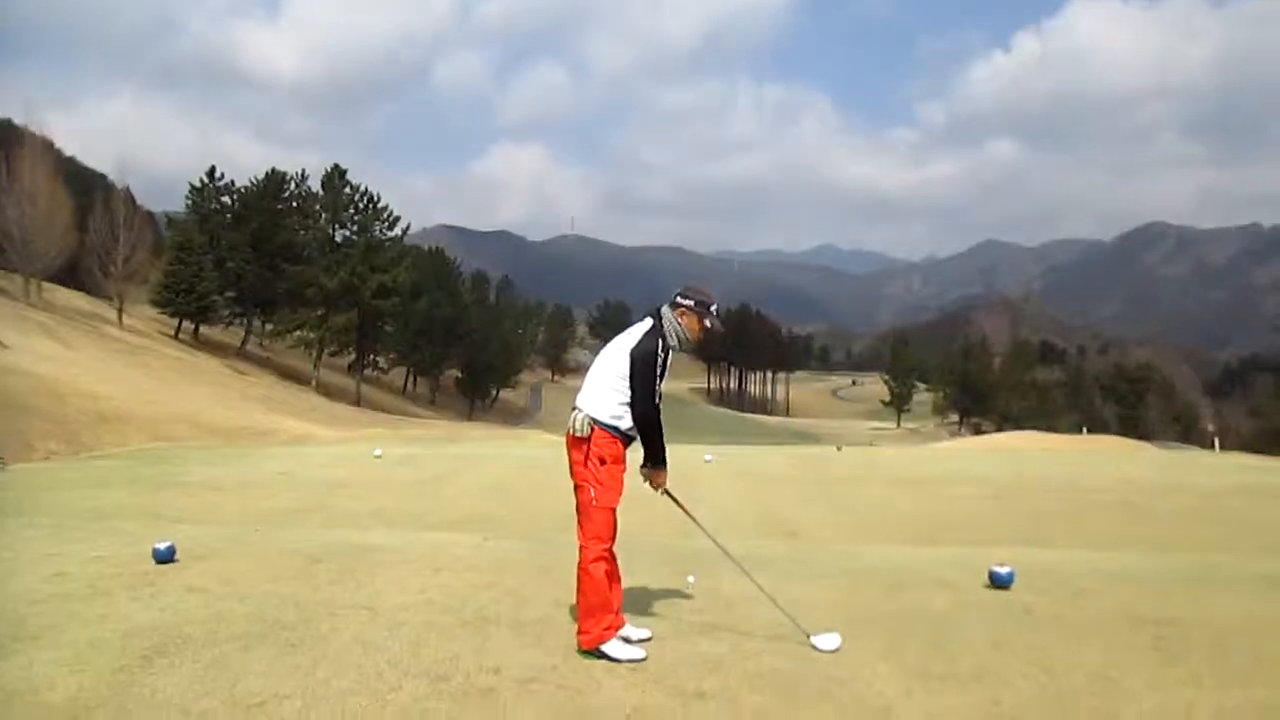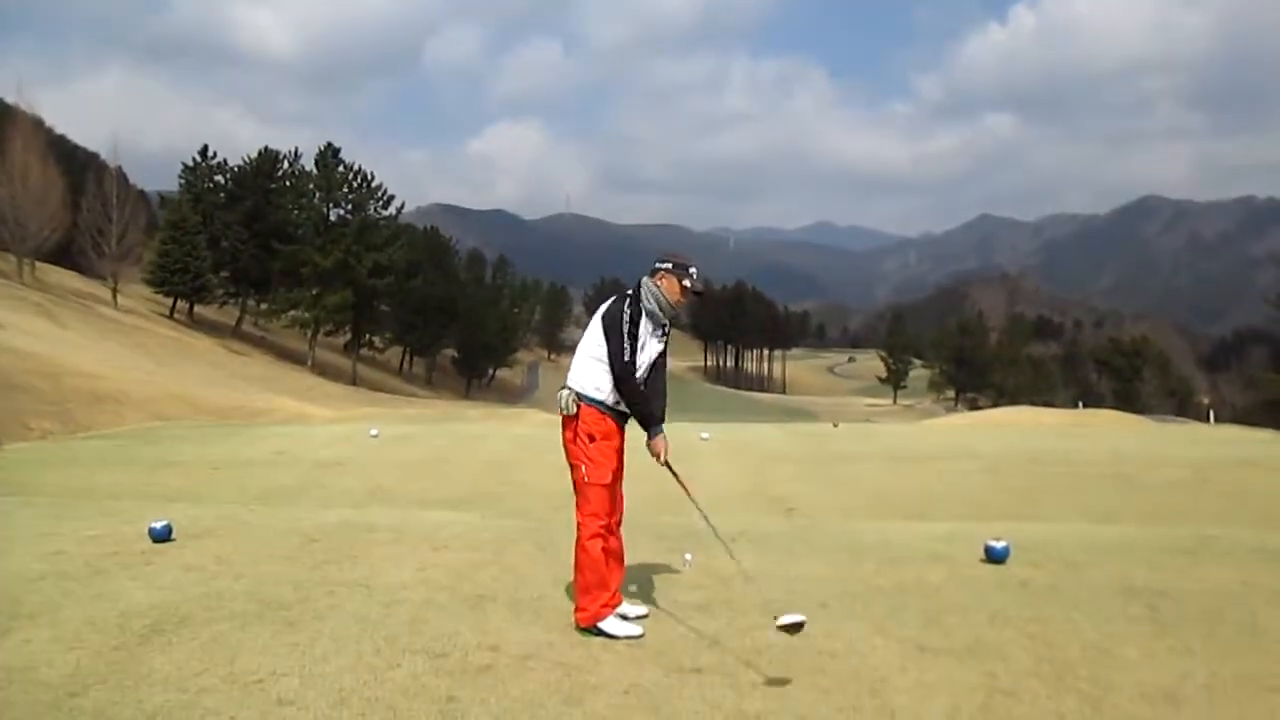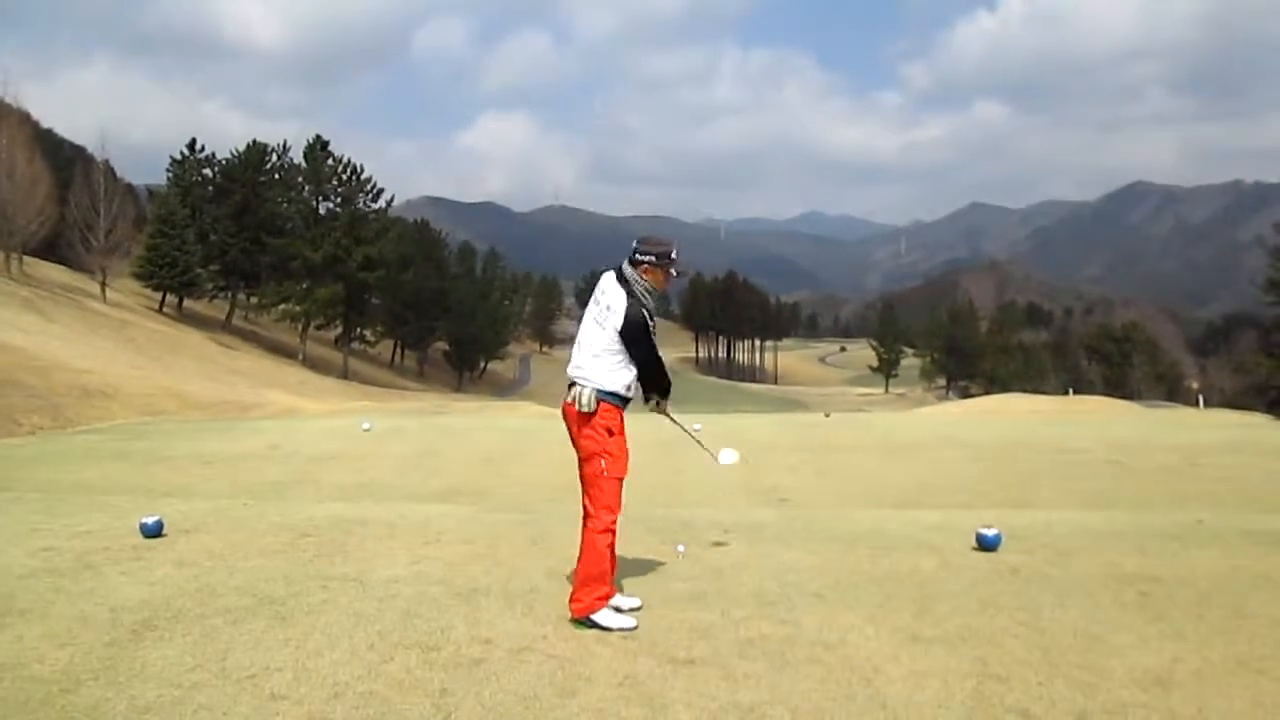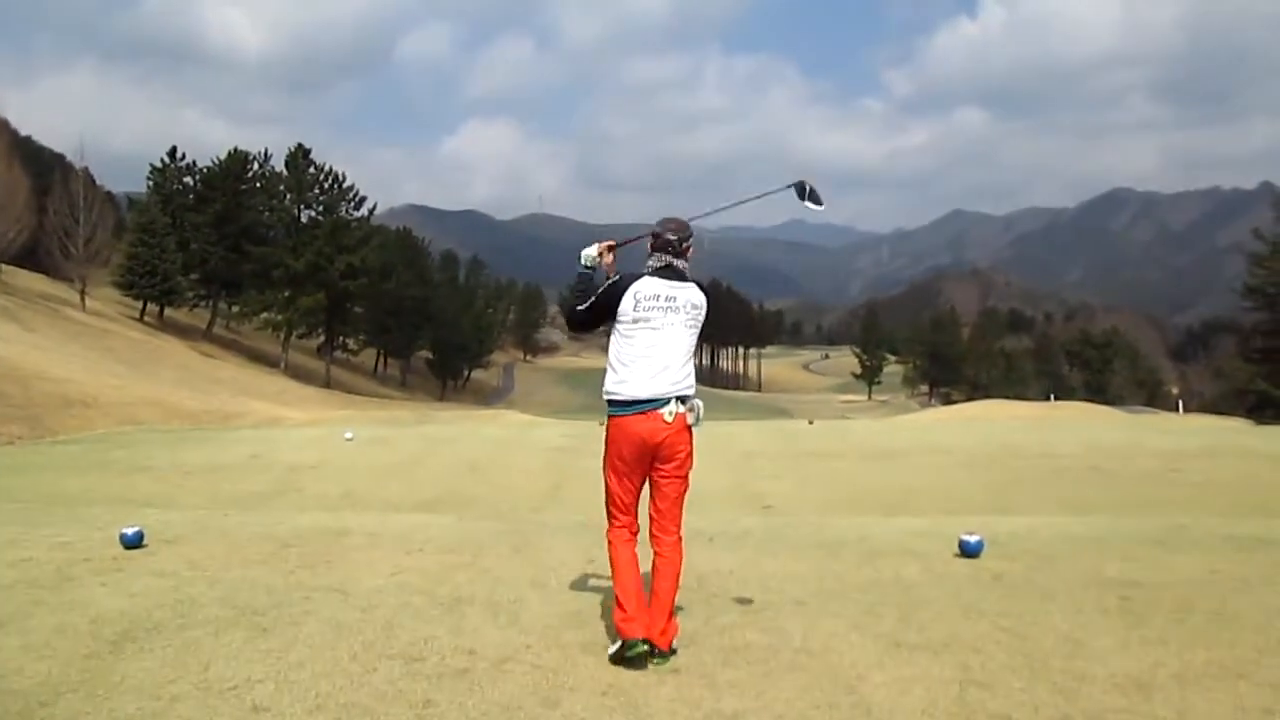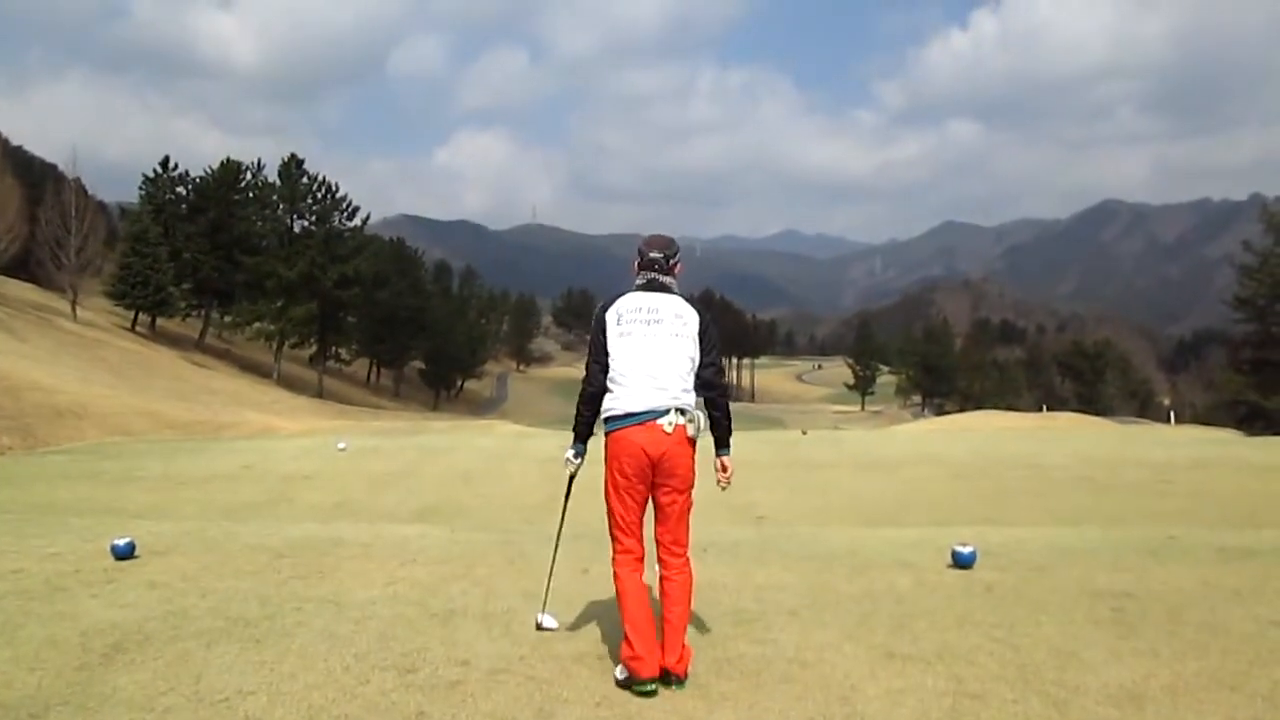
dt=1s
person 1, frame 1
left shoulder: (653, 337)
right shoulder: (651, 344)
left elbow: (646, 407)
right elbow: (644, 410)
left wrist: (651, 459)
right wrist: (657, 463)
left hip: (605, 441)
right hip: (597, 441)
left knee: (604, 536)
right knee: (596, 538)
left ankle: (610, 621)
right ankle: (597, 633)
person 1, frame 2
left shoulder: (659, 324)
right shoulder: (625, 308)
left elbow: (654, 379)
right elbow: (623, 376)
left wrist: (655, 427)
right wrist: (654, 430)
left hip: (610, 421)
right hip: (589, 418)
left knee: (610, 515)
right knee: (594, 516)
left ankle: (608, 598)
right ankle: (593, 611)
person 1, frame 3
left shoulder: (612, 282)
right shoulder: (632, 311)
right elbow: (648, 360)
left wrist: (649, 390)
right wrist: (658, 391)
left hip: (588, 405)
right hip: (598, 410)
left knee: (602, 505)
right knee: (603, 508)
left ankle: (601, 590)
right ankle: (587, 603)
person 1, frame 4
left shoulder: (626, 288)
right shoulder: (698, 299)
left elbow: (575, 319)
left wrist: (589, 266)
right wrist: (613, 275)
left hip: (627, 421)
right hip: (676, 421)
left knee: (622, 527)
right knee: (668, 532)
left ankle: (633, 629)
right ankle: (661, 636)
person 1, frame 5
left shoulder: (612, 311)
right shoulder: (693, 316)
left elbow: (594, 381)
right elbow: (713, 384)
left wrist: (579, 442)
right wrist: (722, 447)
left hip: (626, 436)
right hip: (677, 436)
left knee: (628, 554)
right knee: (674, 552)
left ankle: (640, 664)
right ankle: (674, 662)
